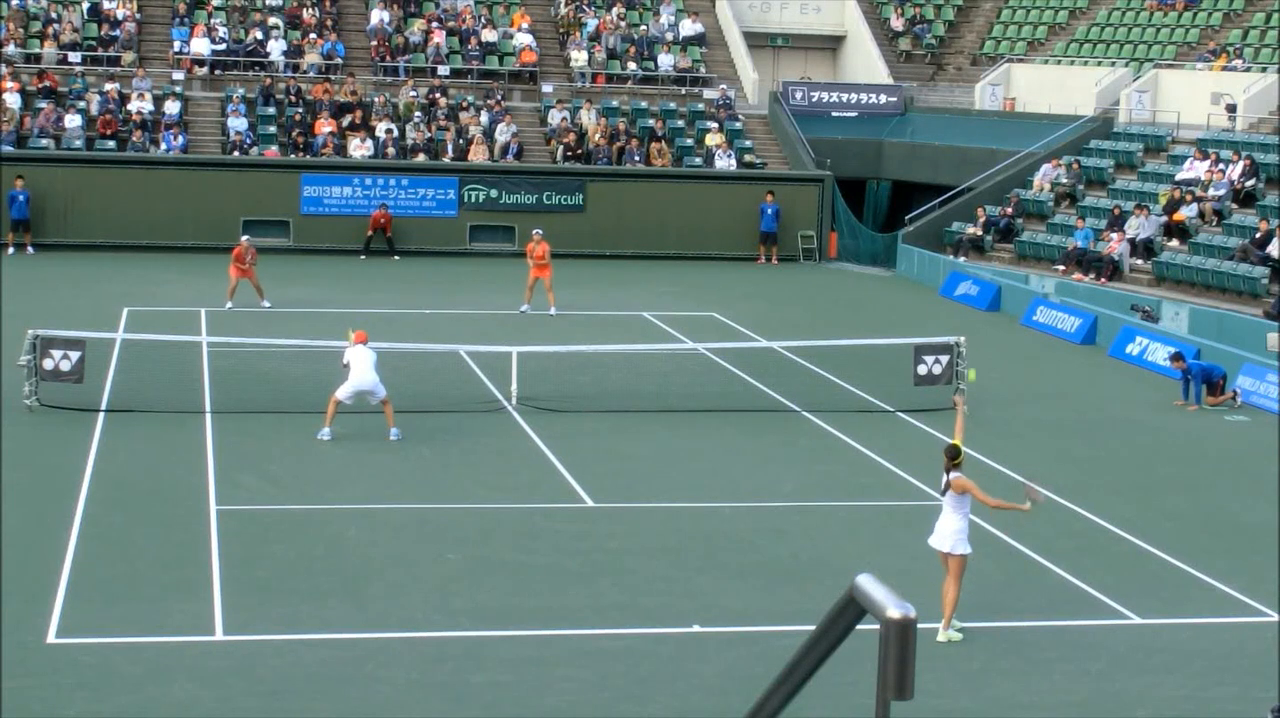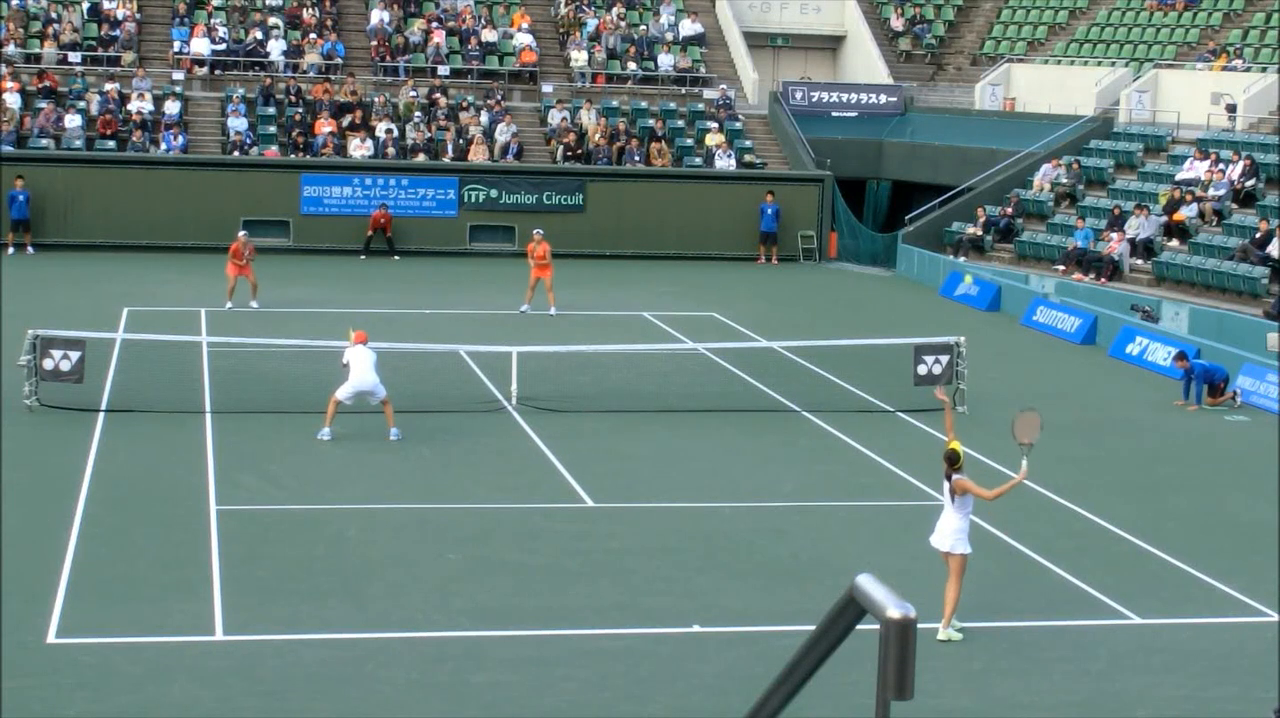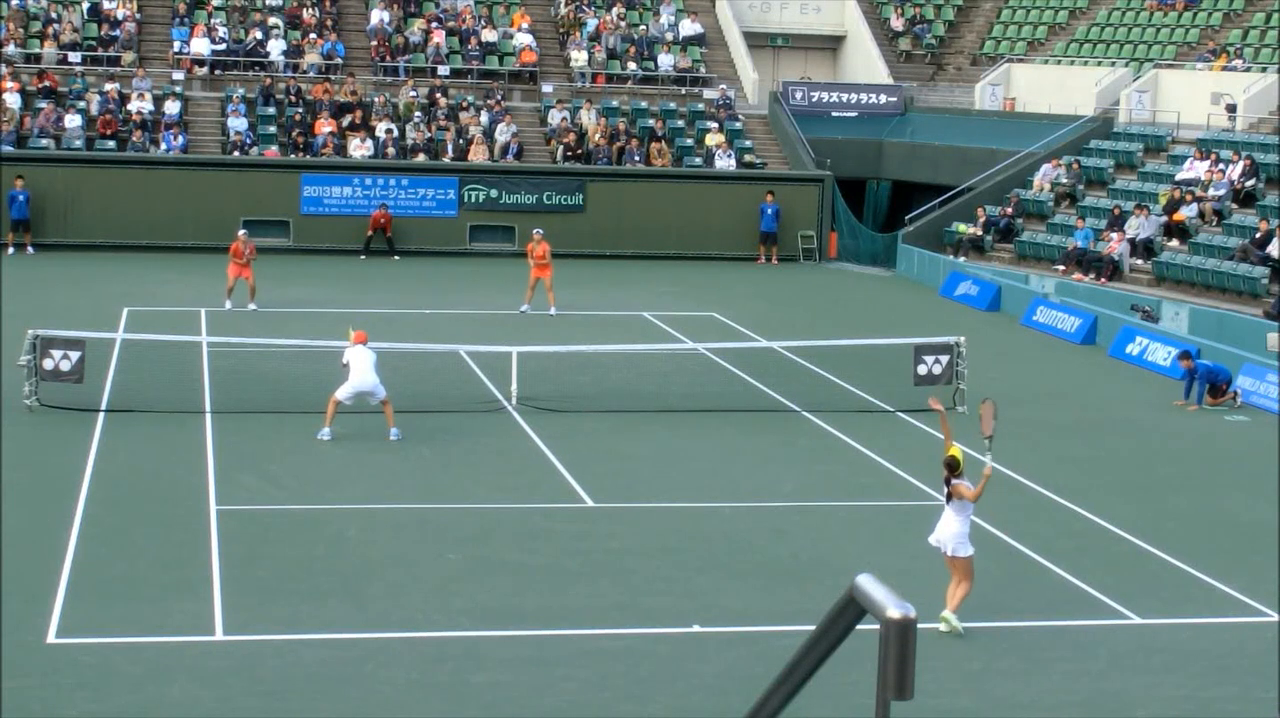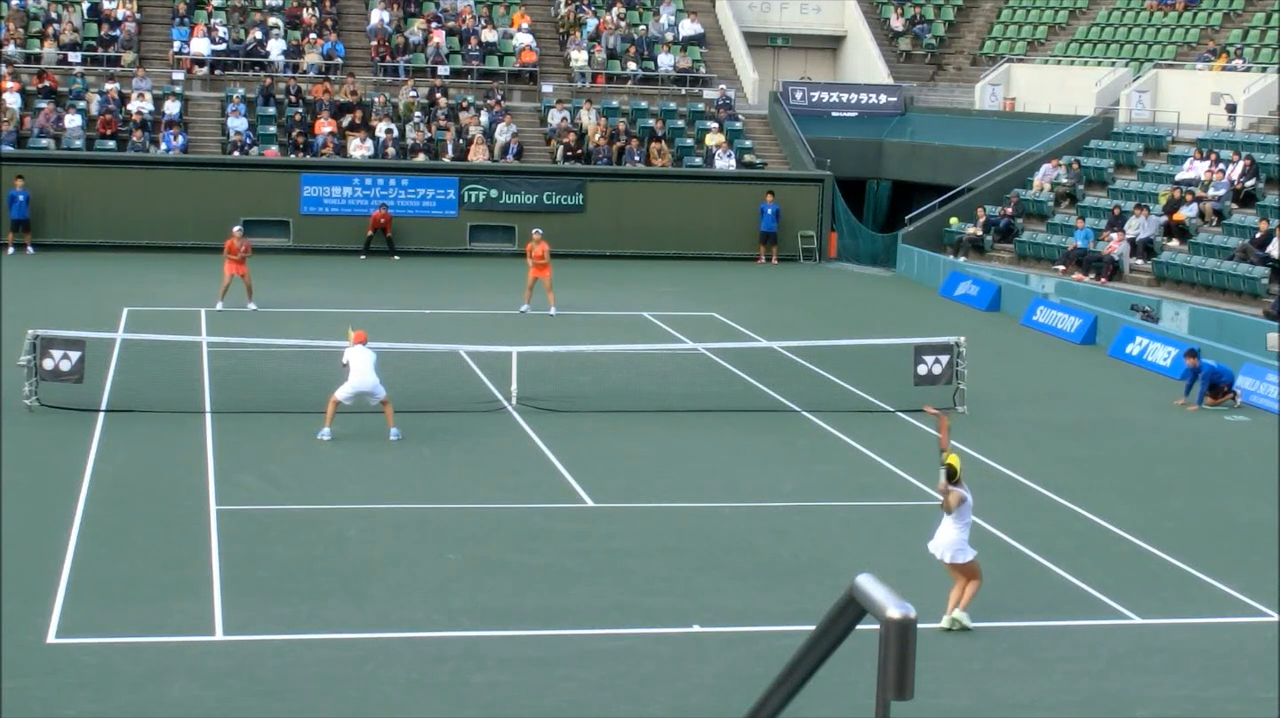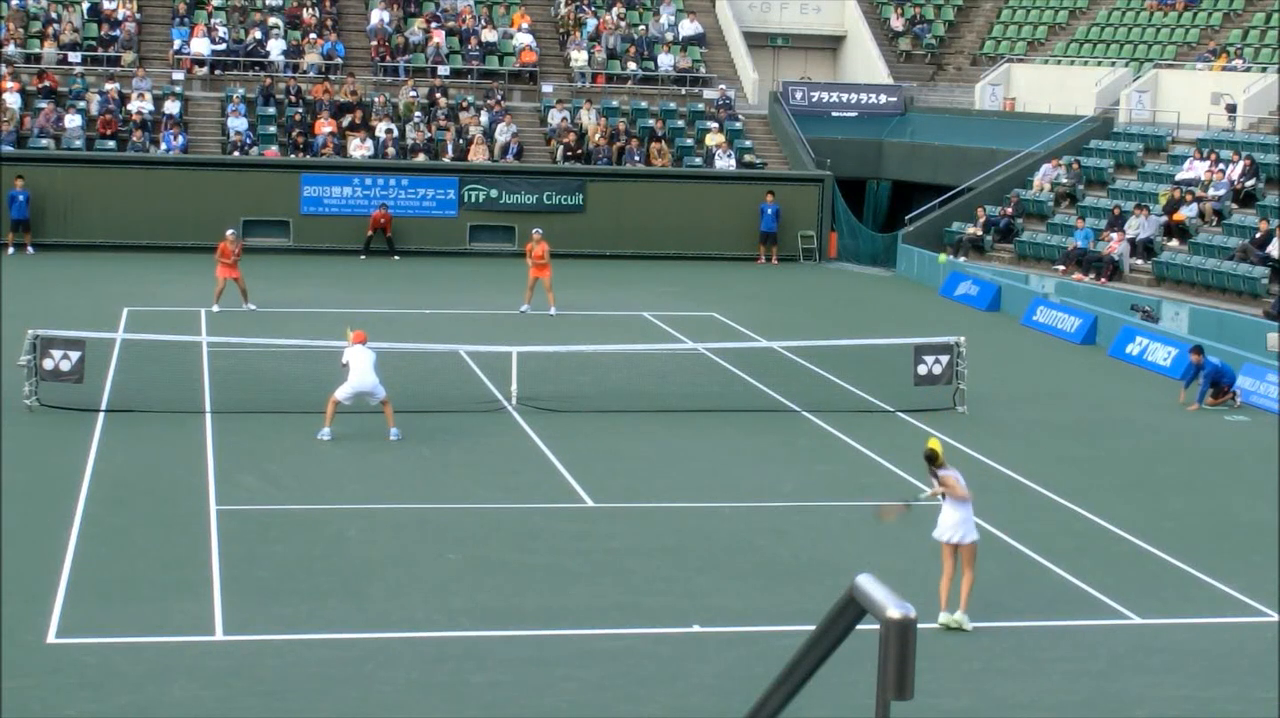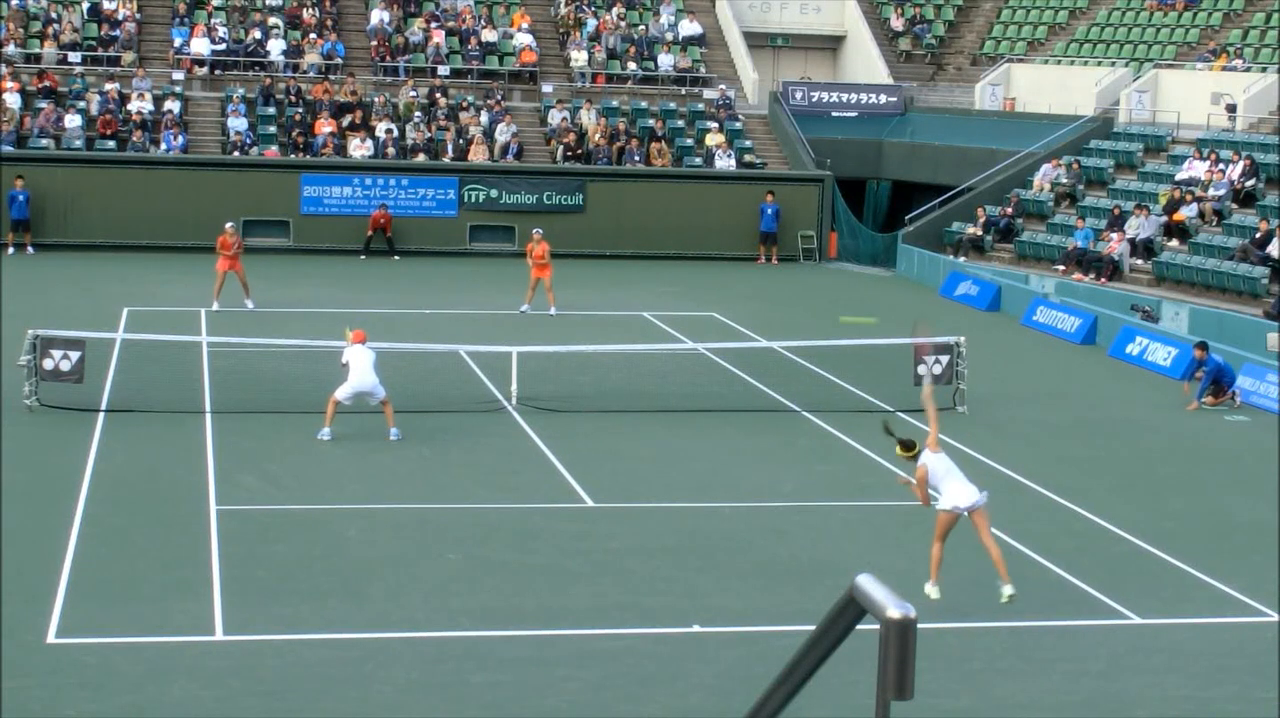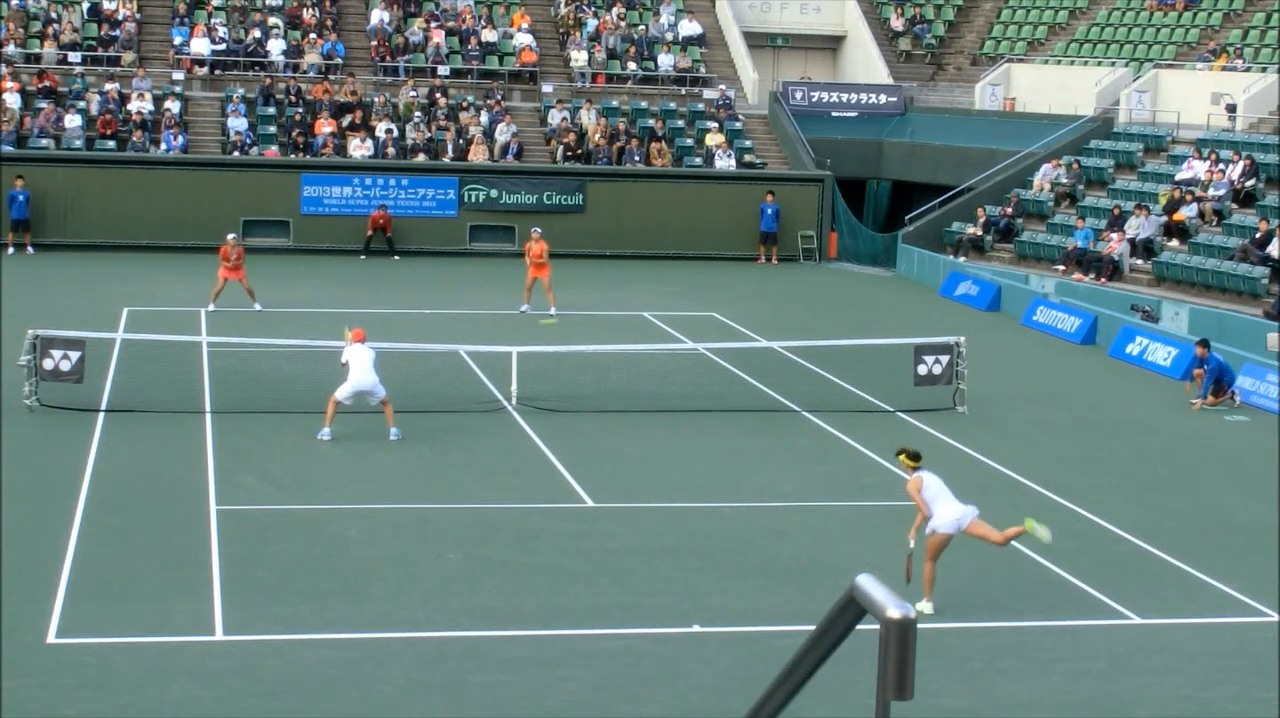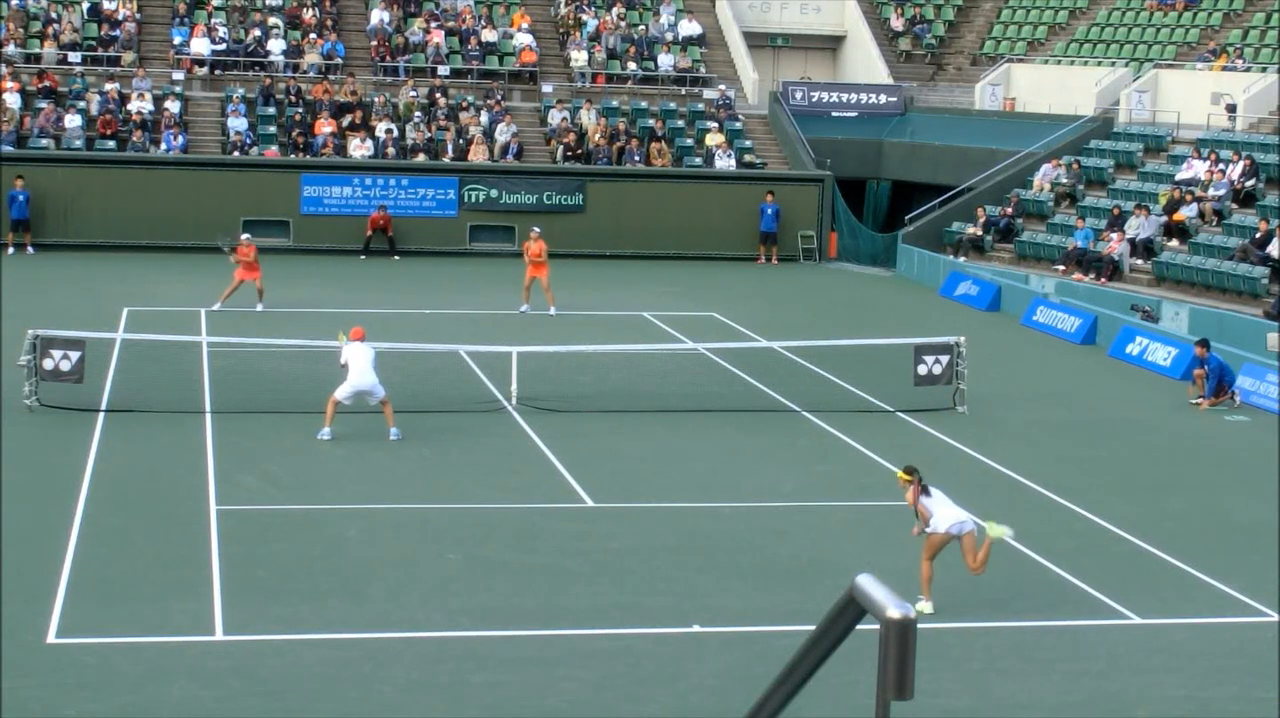
dt=0.2s
person 1, frame 1
left shoulder: (947, 473)
right shoulder: (962, 482)
left elbow: (957, 436)
right elbow: (990, 502)
left wrist: (960, 410)
right wrist: (1019, 506)
left hip: (943, 531)
right hip: (955, 536)
left knee: (950, 578)
right knee: (955, 582)
left ankle: (948, 620)
right ankle: (945, 630)
person 1, frame 2
left shoulder: (948, 472)
right shoulder: (961, 482)
left elbow: (950, 433)
right elbow: (990, 495)
left wrist: (946, 404)
right wrist: (1017, 479)
left hip: (944, 529)
right hip: (956, 534)
left knee: (952, 579)
right knee: (955, 582)
left ankle: (948, 620)
right ankle: (945, 629)
person 1, frame 3
left shoulder: (949, 473)
right shoulder: (959, 486)
left elbow: (948, 439)
right elbow: (973, 498)
left wrist: (942, 414)
right wrist: (985, 479)
left hip: (944, 532)
right hip: (956, 537)
left knee: (957, 578)
right knee: (966, 581)
left ankle: (947, 619)
right ankle: (949, 612)
person 1, frame 4
left shoulder: (948, 480)
right shoulder: (957, 494)
left elbow: (945, 445)
right elbow: (949, 510)
left wrist: (940, 418)
right wrist: (944, 495)
left hip: (943, 540)
right hip: (955, 545)
left knee: (961, 581)
right knee: (975, 578)
left ankle: (949, 616)
right ankle: (960, 611)
person 1, frame 5
left shoulder: (936, 472)
right shoulder: (948, 476)
right elbow: (964, 495)
left hip: (947, 523)
right hip: (961, 524)
left knee: (948, 571)
right knee: (968, 570)
left ankle: (944, 612)
right ankle: (961, 612)
person 1, frame 6
left shoulder: (921, 472)
right shoulder: (931, 449)
left elbow: (926, 503)
right elbow: (932, 418)
left wrist: (910, 484)
right wrist: (927, 393)
left hip: (952, 501)
right hip: (972, 495)
left knee: (938, 542)
right knee: (988, 541)
left ankle: (933, 586)
right ankle: (1006, 584)
person 1, frame 7
left shoulder: (911, 485)
right shoulder: (928, 475)
left elbow: (925, 511)
left wrist: (930, 530)
right wrist: (914, 529)
left hip: (945, 520)
right hip: (962, 513)
left knee: (930, 560)
right knee: (1001, 539)
left ankle: (926, 603)
right ankle: (1028, 526)
person 1, frame 8
left shoulder: (910, 494)
right shoulder: (930, 489)
left elbow: (926, 516)
left wrist: (921, 528)
right wrist: (922, 528)
left hip: (946, 522)
right hip: (964, 519)
left knee: (927, 559)
right knee: (976, 568)
left ankle: (926, 602)
right ankle: (992, 533)
